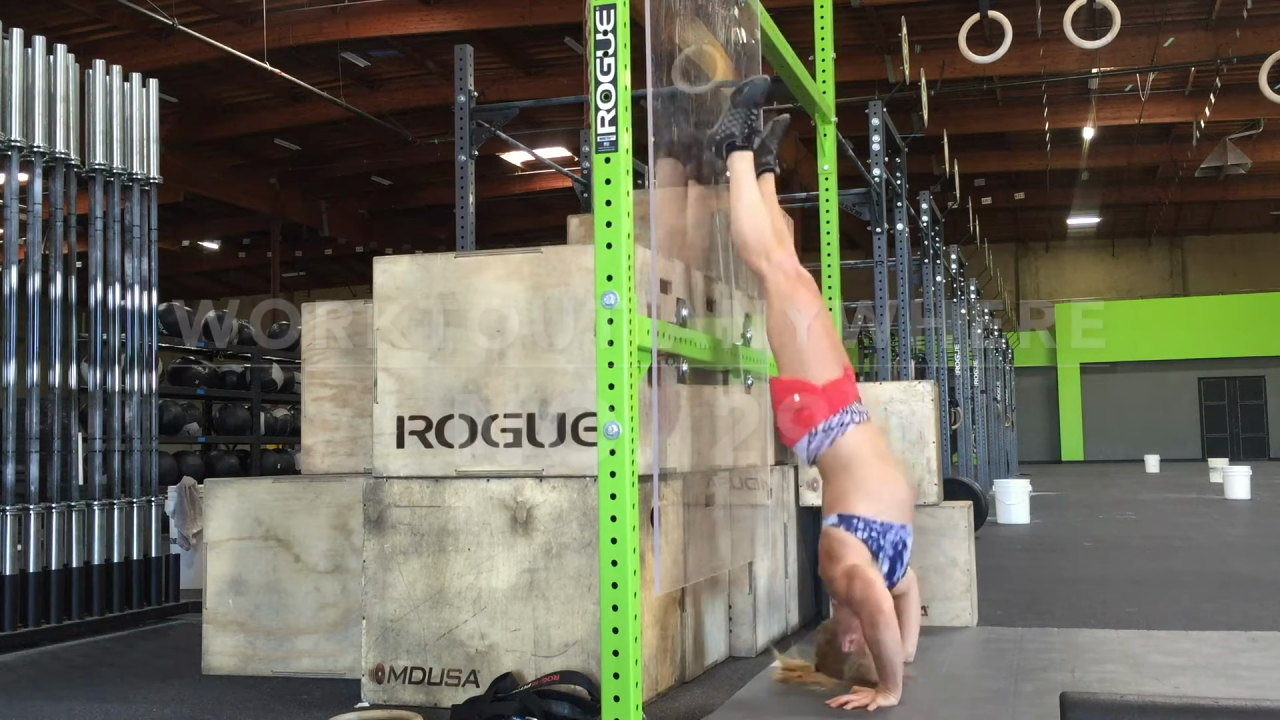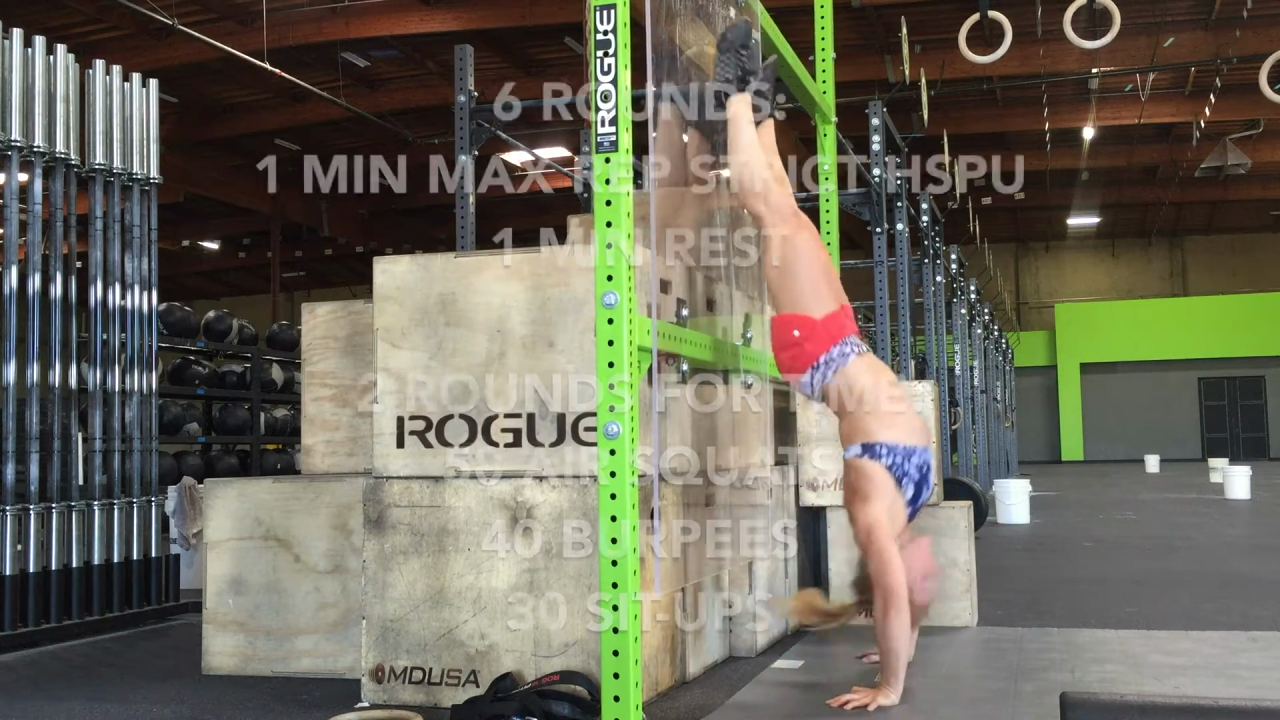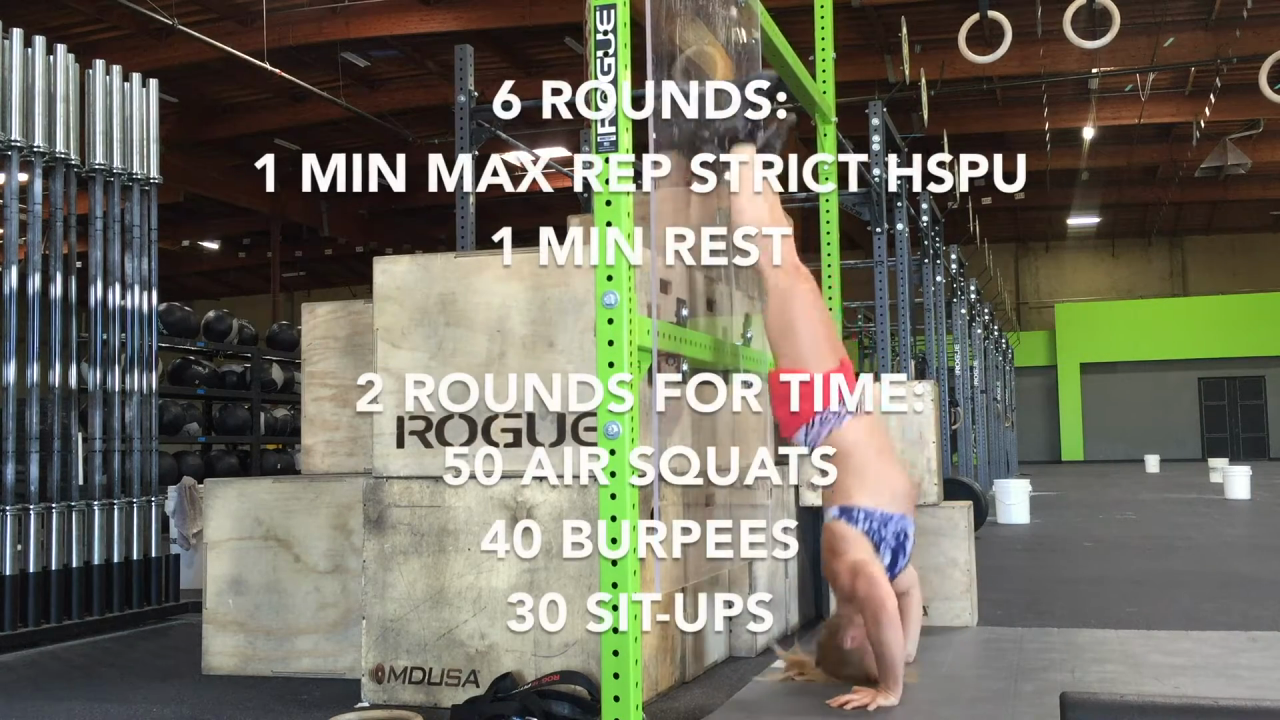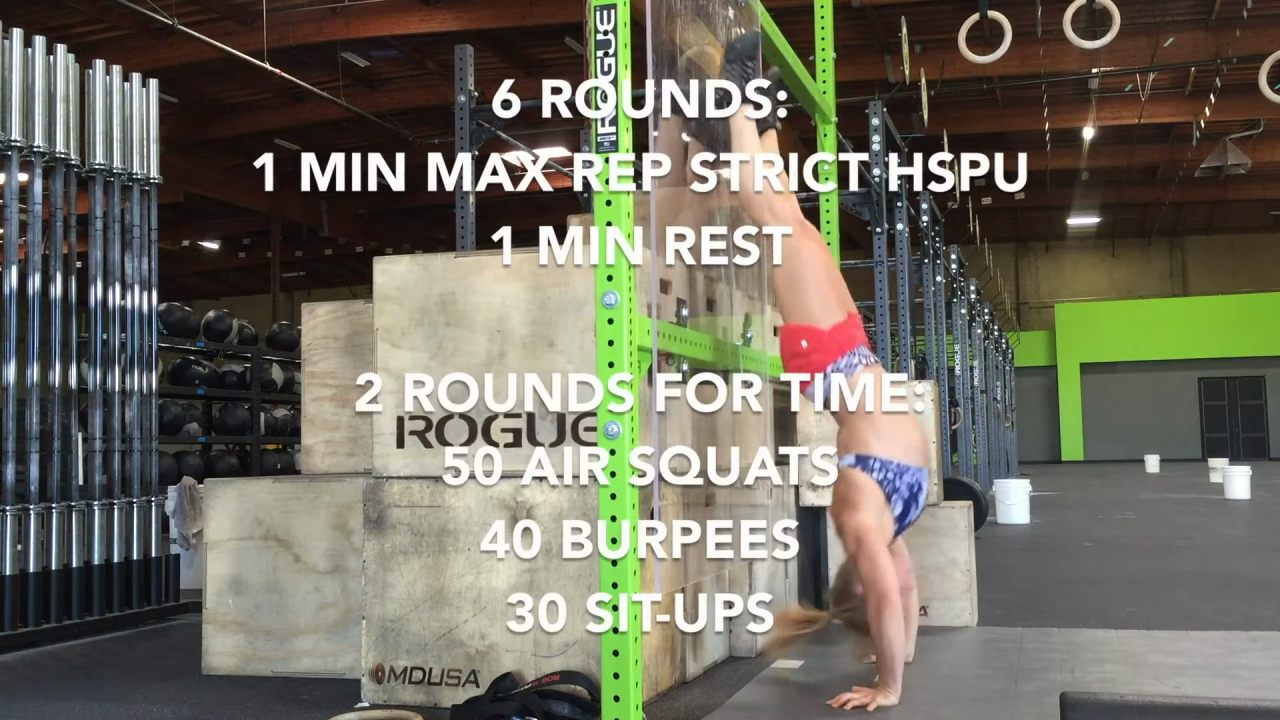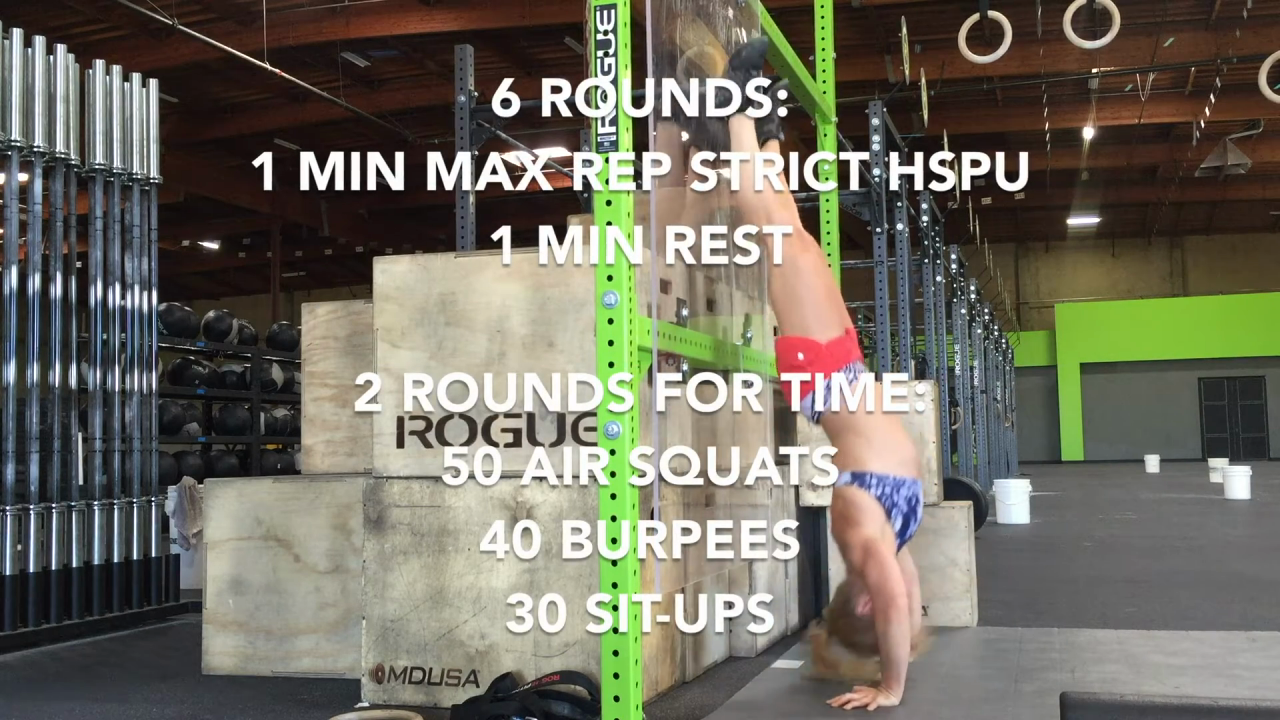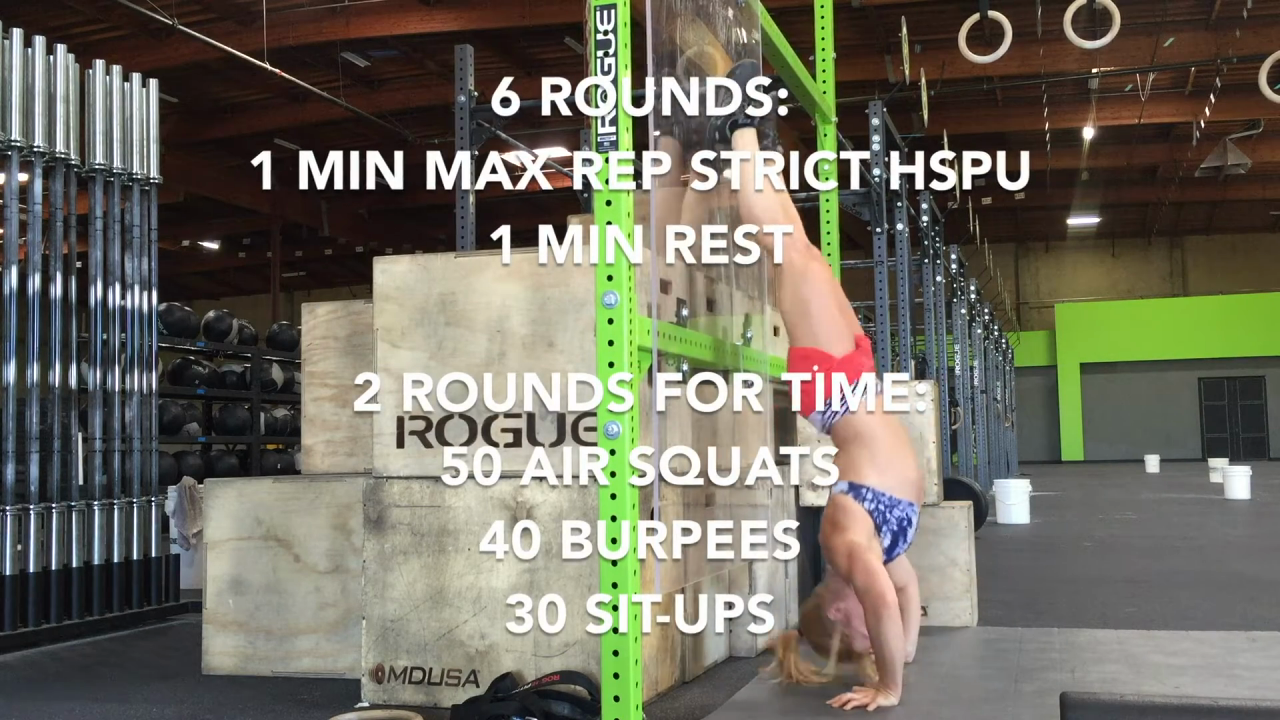
dt=0.4s
person 1, frame 1
right shoulder: (849, 563)
left wrist: (894, 677)
right wrist: (889, 688)
left hip: (830, 407)
right hip: (822, 408)
left knee: (784, 269)
right knee: (779, 270)
right ankle: (741, 148)
person 1, frame 2
left shoulder: (889, 505)
right shoulder: (878, 505)
right wrist: (890, 687)
left hip: (827, 344)
right hip: (818, 345)
left knee: (779, 213)
right knee: (772, 209)
left ankle: (754, 99)
right ankle: (742, 89)
person 1, frame 3
right shoulder: (850, 558)
left wrist: (889, 683)
right wrist: (890, 682)
left hip: (827, 404)
right hip: (820, 405)
left knee: (781, 266)
right knee: (774, 266)
right ankle: (745, 147)
person 1, frame 4
left shoulder: (873, 512)
right shoulder: (865, 514)
right wrist: (888, 686)
left hip: (837, 352)
right hip: (827, 353)
left knee: (784, 220)
right knee: (779, 219)
right ankle: (747, 105)
person 1, frame 5
left shoulder: (871, 524)
right shoulder: (867, 524)
right wrist: (891, 685)
left hip: (832, 364)
right hip: (824, 365)
left knee: (786, 231)
right knee: (781, 231)
right ankle: (746, 116)
person 1, frame 6
left shoulder: (859, 536)
right shoulder: (853, 538)
left wrist: (891, 680)
right wrist: (888, 685)
left hip: (841, 373)
right hip: (833, 374)
left knee: (793, 248)
right knee: (786, 245)
right ankle: (742, 125)
